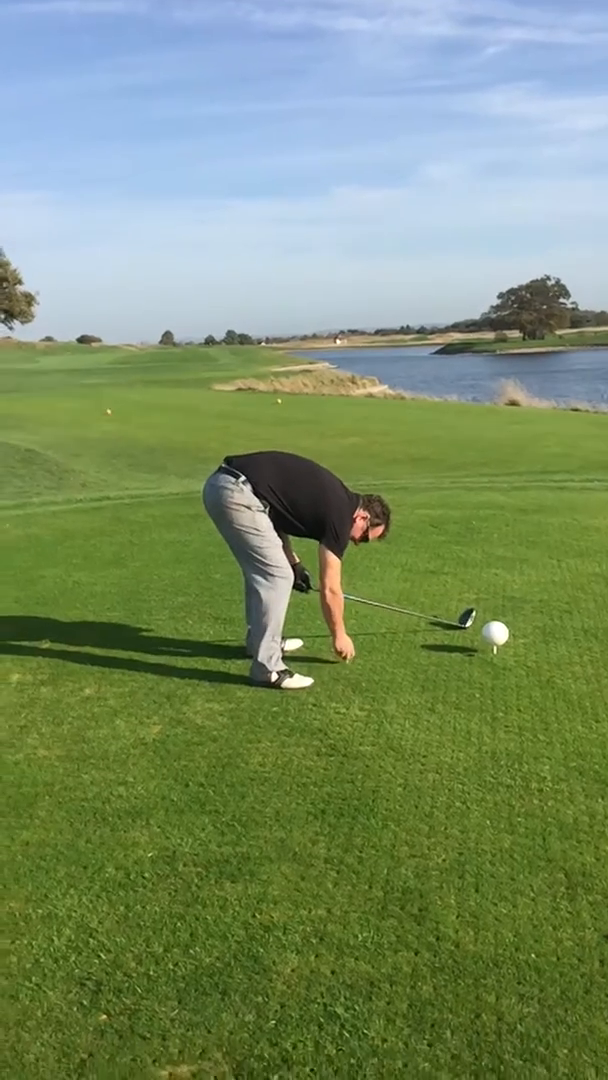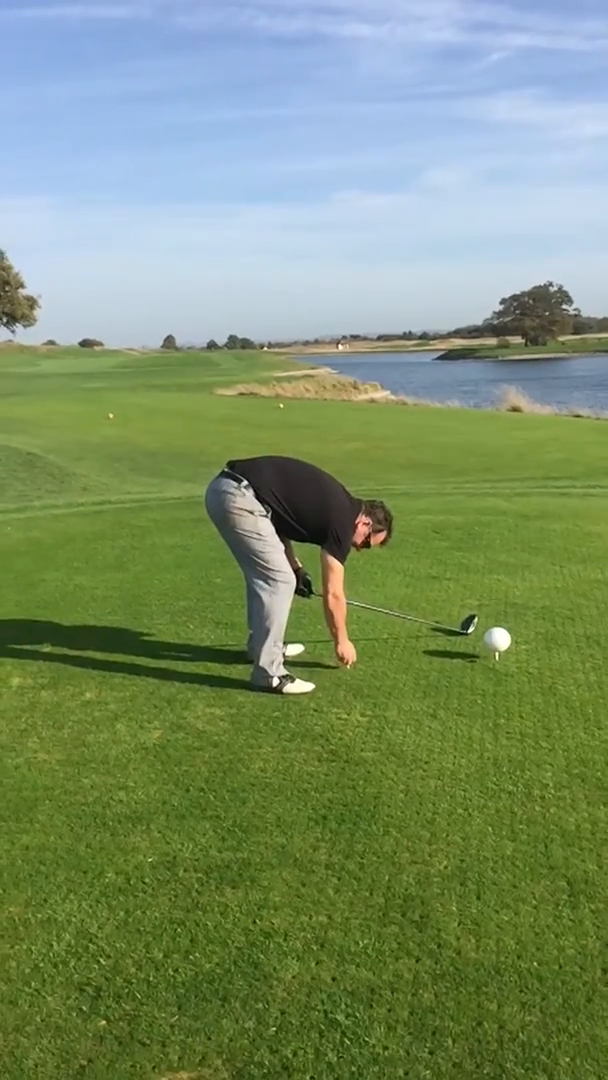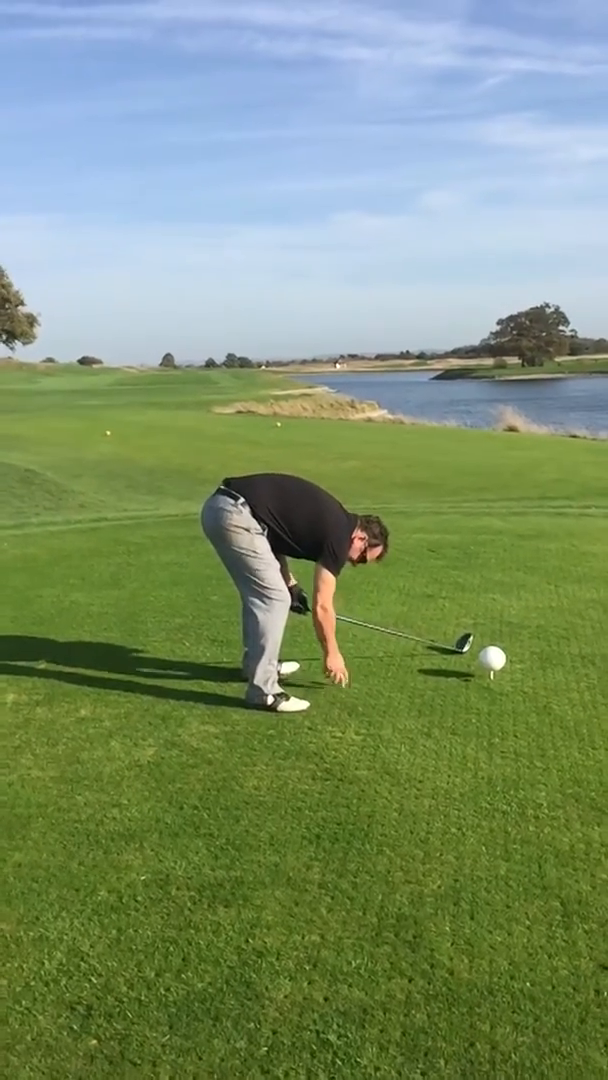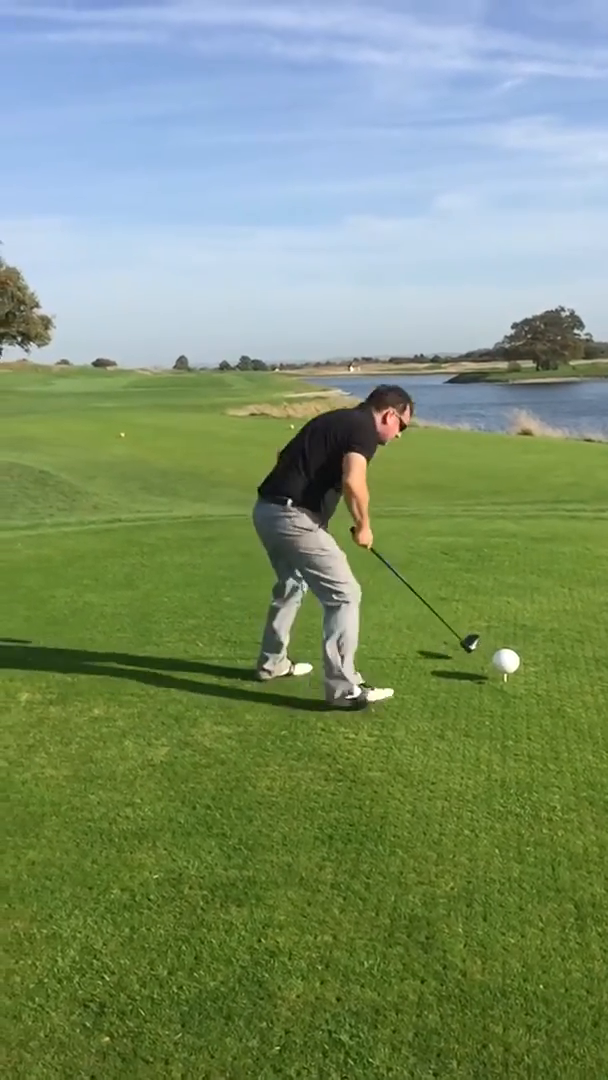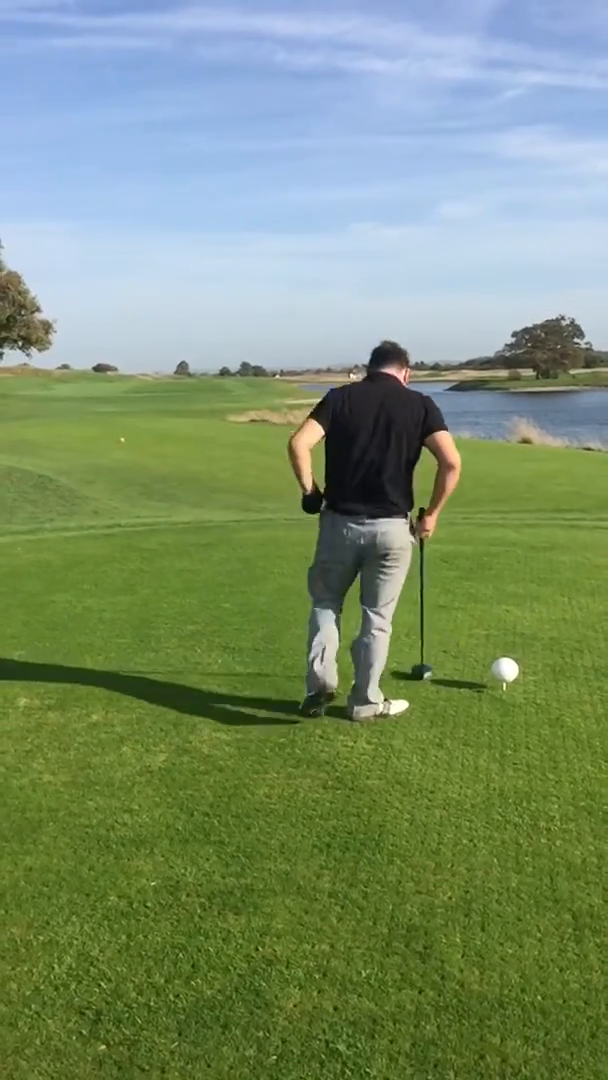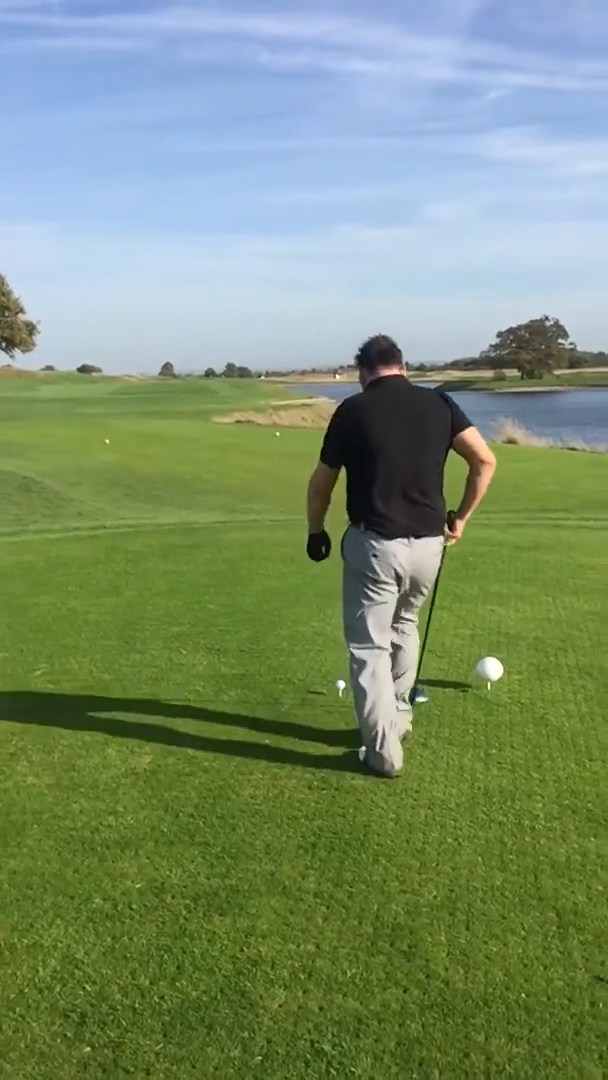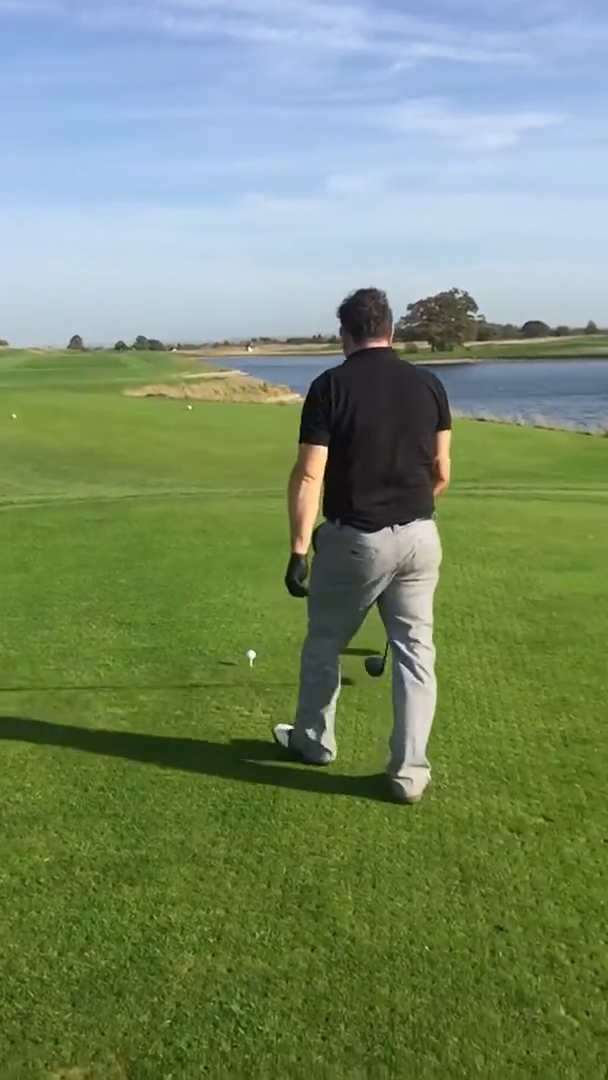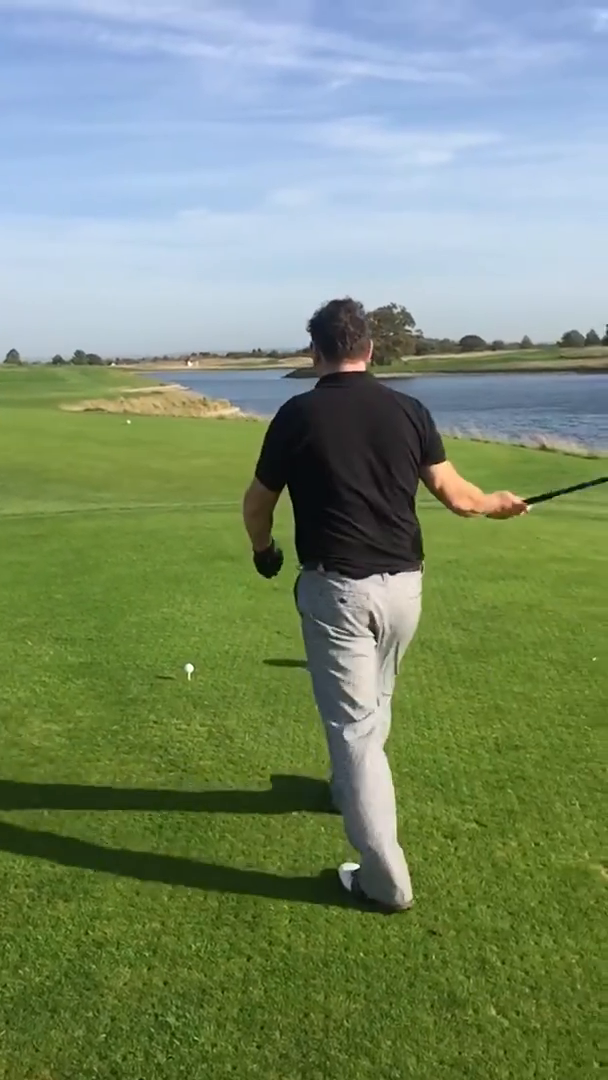
dt=0.5s
person 1, frame 1
left shoulder: (334, 498)
right shoulder: (339, 513)
right elbow: (330, 589)
left wrist: (293, 562)
right wrist: (340, 636)
left hip: (220, 484)
right hip: (237, 493)
left knee: (262, 569)
right knee: (277, 577)
left ankle: (261, 639)
right ankle: (267, 668)
person 1, frame 2
left shoulder: (335, 503)
right shoulder: (341, 520)
right elbow: (333, 595)
left wrist: (295, 567)
right wrist: (342, 641)
left hip: (223, 488)
right hip: (239, 497)
left knee: (263, 574)
right knee: (279, 581)
left ankle: (261, 644)
right ankle: (268, 673)
person 1, frame 3
left shoulder: (332, 518)
right shoulder: (337, 534)
right elbow: (322, 608)
left wrist: (290, 585)
right wrist: (332, 655)
left hip: (219, 506)
right hip: (235, 514)
left knee: (259, 591)
right knee: (273, 599)
left ankle: (257, 662)
right ankle: (263, 690)
person 1, frame 4
left shoulder: (330, 420)
right shoulder: (363, 430)
left elbow: (288, 455)
right elbow: (353, 482)
right wrist: (363, 527)
left hip: (267, 510)
right hip: (295, 517)
left knee: (289, 588)
right knee: (344, 597)
left ankle: (272, 661)
right ankle: (344, 687)
person 1, frame 5
left shoulder: (339, 398)
right shoulder: (421, 405)
left elbow: (298, 443)
right elbow: (451, 462)
left wrist: (309, 490)
right wrist: (432, 513)
left hip: (340, 521)
right hip: (392, 526)
left knee: (325, 603)
right knee: (377, 618)
left ankle: (320, 678)
right ankle: (365, 701)
person 1, frame 6
left shoulder: (352, 411)
right shoulder: (439, 403)
left elbow: (320, 485)
right elbow: (485, 462)
left wrist: (316, 531)
right wrist: (462, 518)
left hip: (374, 545)
right hip: (427, 544)
left knee: (369, 648)
right knee: (403, 628)
left ankle: (383, 752)
right ankle: (397, 710)
person 1, frame 7
left shoulder: (330, 386)
right shoulder: (428, 384)
left elbow: (309, 476)
right elbow: (441, 471)
left wrist: (298, 550)
left hip: (353, 539)
right hip: (419, 536)
left knee: (324, 641)
right knee: (415, 653)
left ankle: (313, 739)
right ankle: (409, 771)
person 1, frame 8
left shoulder: (297, 416)
right shoulder: (408, 410)
left elbow: (256, 505)
right elbow: (453, 494)
left wrist: (264, 551)
right wrist: (500, 505)
left hip: (336, 589)
right hip: (402, 583)
left knee: (351, 725)
right knee: (374, 702)
left ankle: (384, 876)
right ankle: (360, 802)
